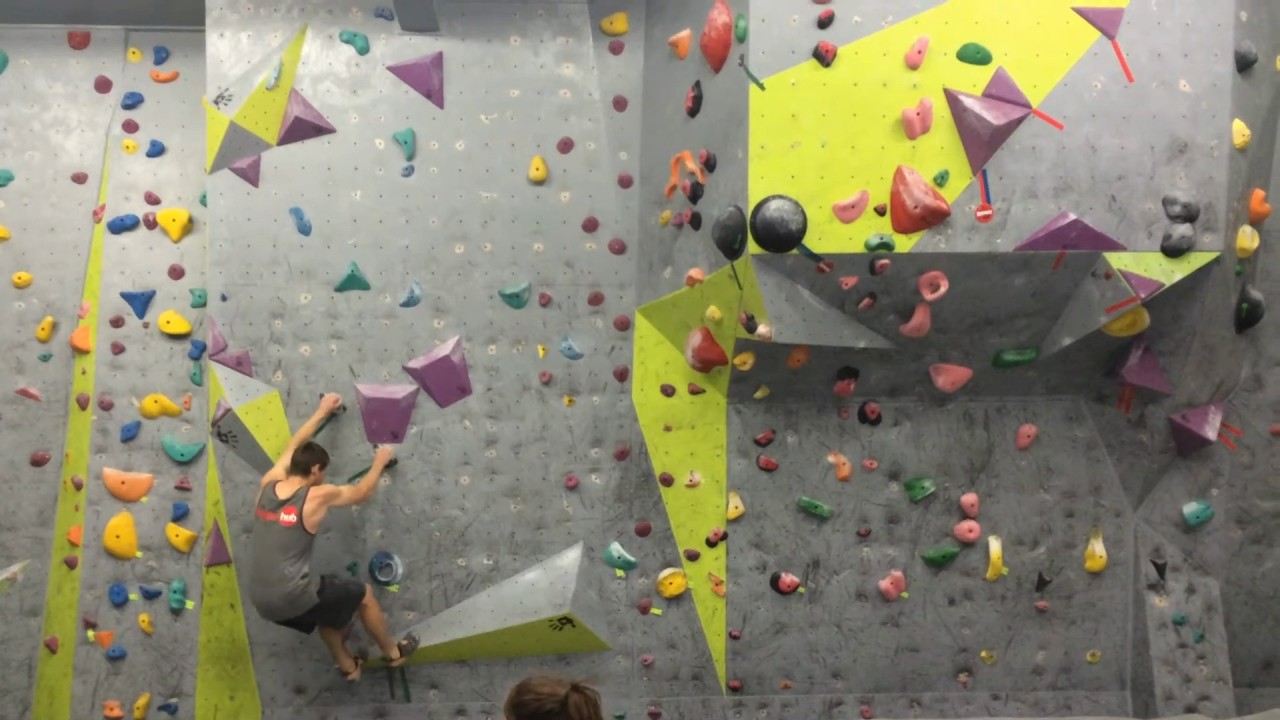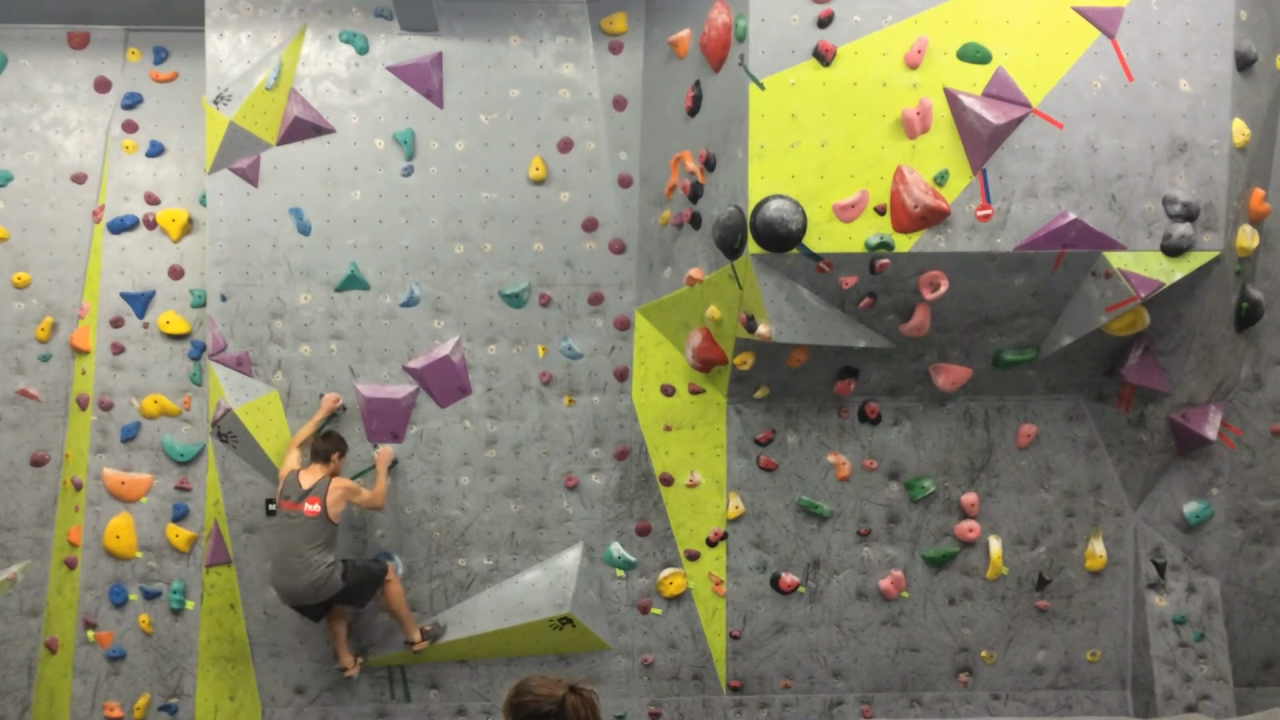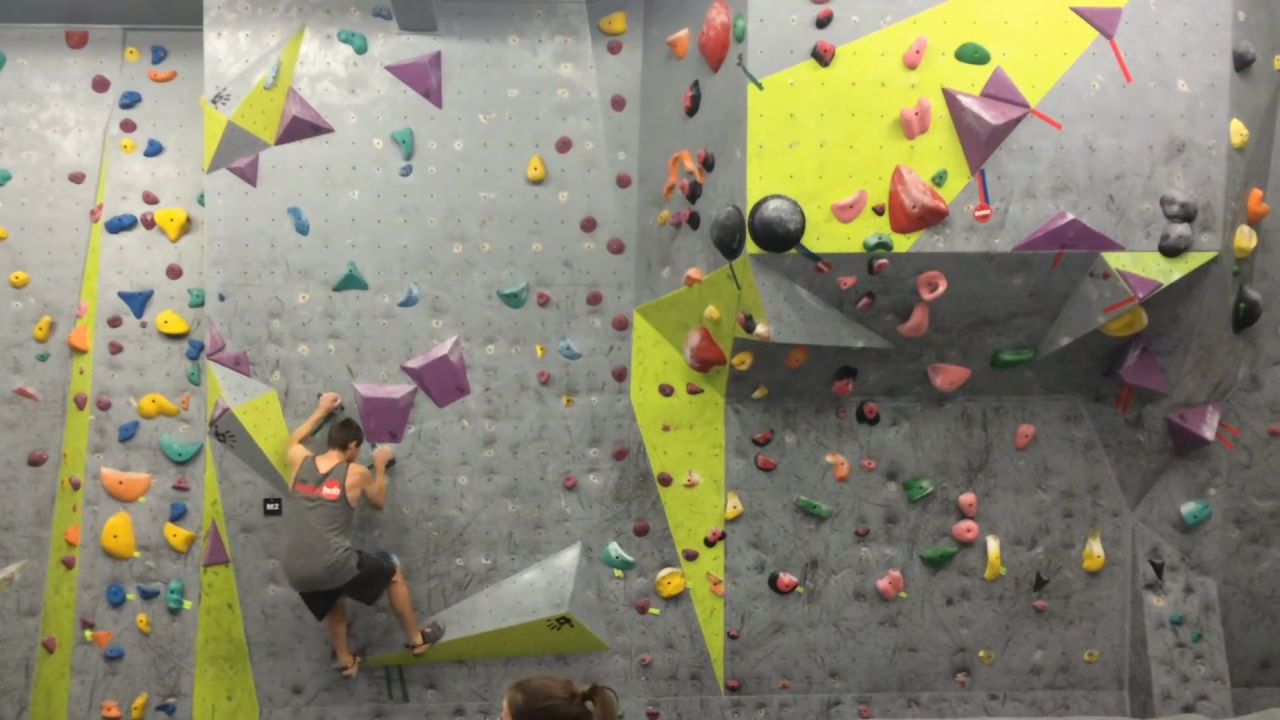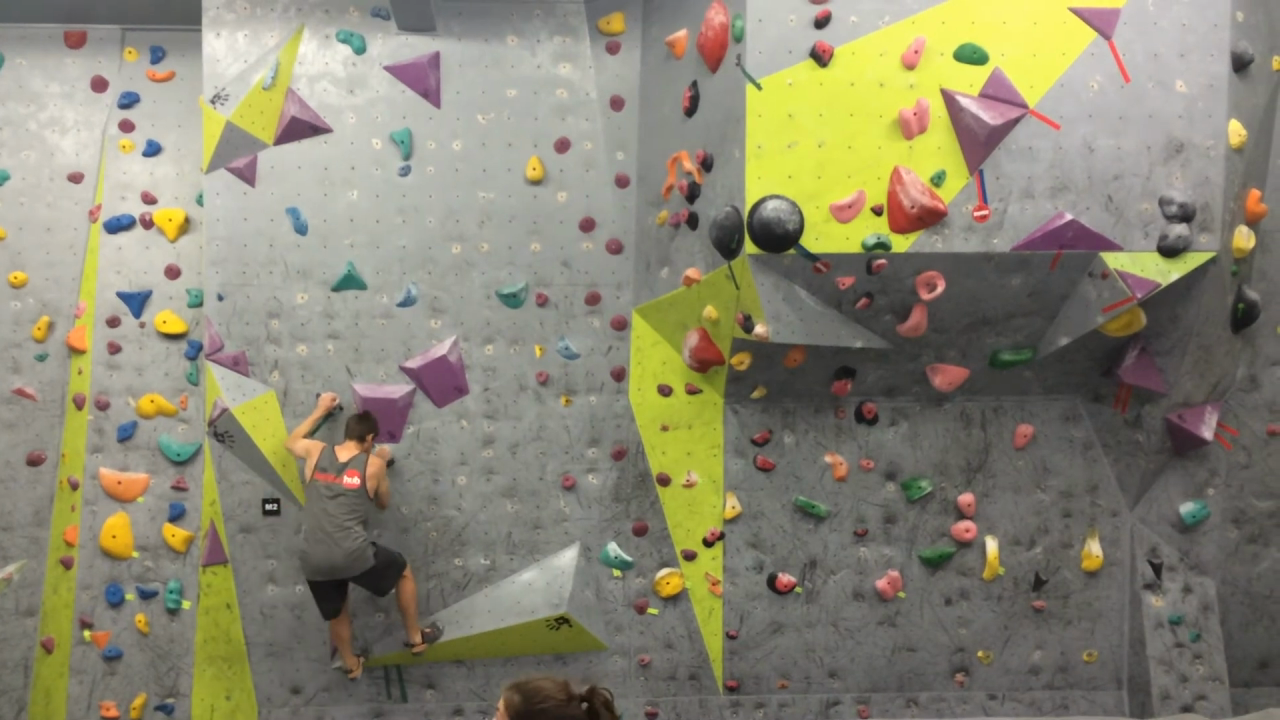
dt=0.3s
person 1, frame 1
left shoulder: (268, 484)
right shoulder: (317, 496)
left elbow: (294, 448)
right elbow: (362, 492)
left wrist: (322, 412)
right wrist: (379, 462)
left hip: (261, 599)
right hip: (292, 596)
left knee: (327, 607)
right knee: (364, 595)
left ankle: (347, 665)
right ankle: (393, 652)
person 1, frame 2
left shoulder: (287, 475)
right shoulder: (339, 488)
left elbow: (295, 445)
right elbow: (378, 502)
left wrist: (323, 413)
right wrist: (382, 466)
left hip: (284, 587)
right hip: (316, 583)
left knee: (336, 601)
right knee: (388, 573)
left ankle: (347, 661)
right ankle: (415, 635)
person 1, frame 3
left shoulder: (301, 462)
right shoulder: (356, 473)
left elbow: (292, 441)
right elbow: (378, 501)
left wrist: (321, 411)
right wrist: (380, 466)
left hip: (296, 571)
right hip: (333, 566)
left knee: (334, 599)
right knee: (393, 575)
left ankle: (346, 661)
right ankle: (416, 638)
person 1, frame 4
left shoulder: (316, 452)
right shoulder: (374, 464)
left elbow: (291, 441)
right elbow: (383, 503)
left wrist: (320, 411)
left hip: (313, 560)
right hip: (352, 555)
left knee: (336, 612)
right knee: (403, 571)
left ankle: (351, 664)
right ankle: (415, 637)
